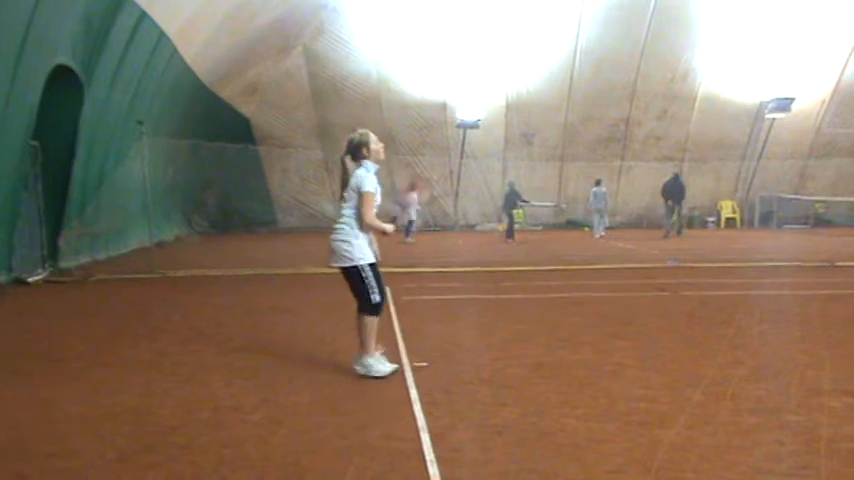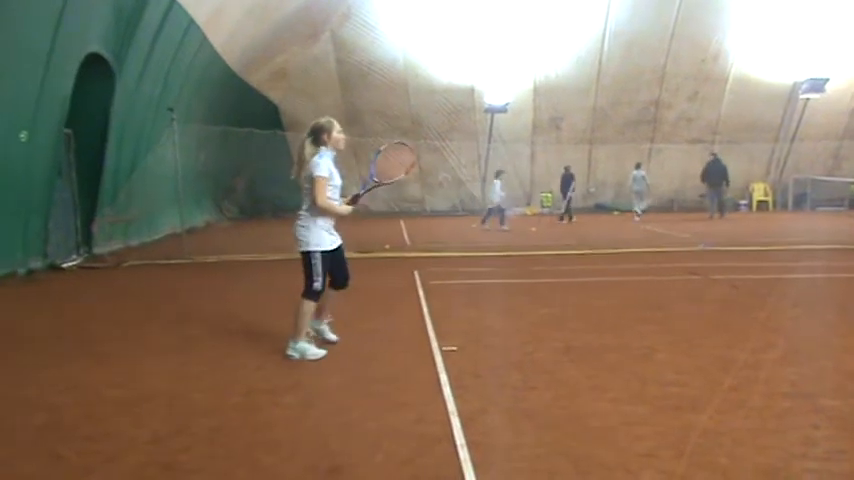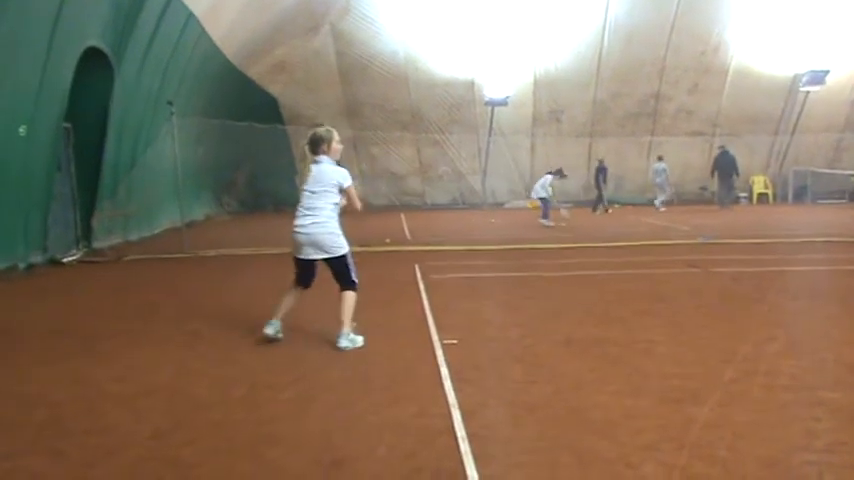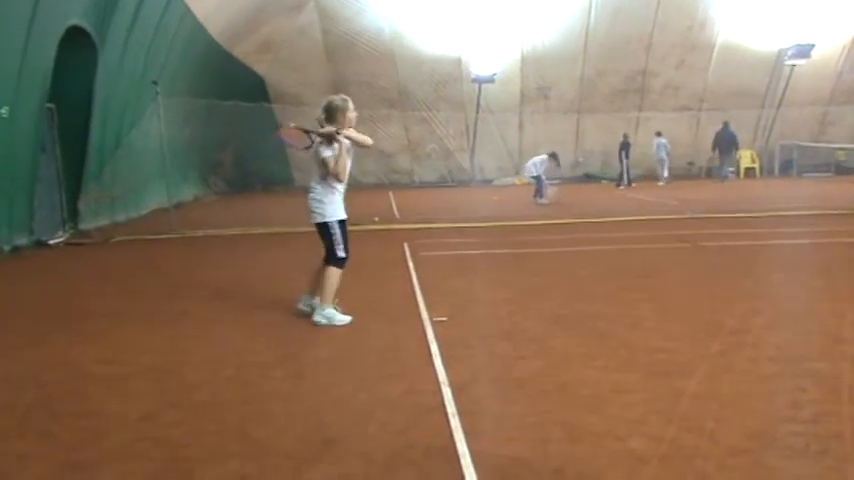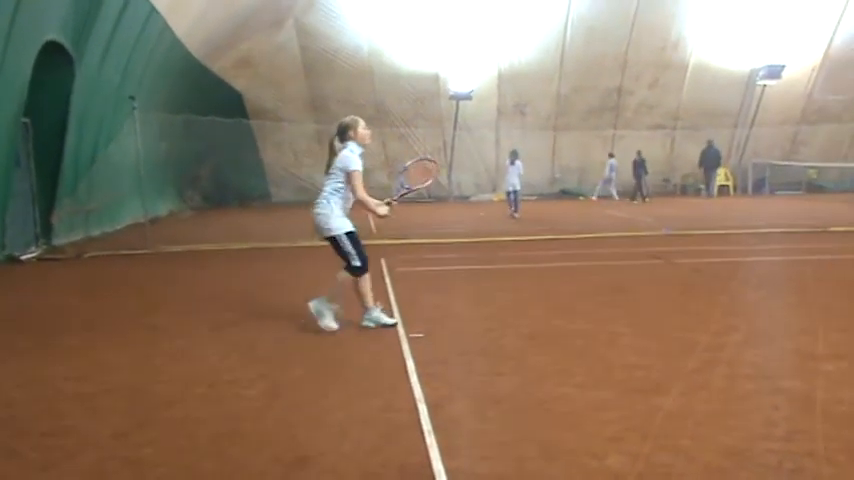
dt=1s
person 1, frame 1
left shoulder: (364, 174)
right shoulder: (367, 176)
right elbow: (367, 221)
left wrist: (372, 240)
right wrist: (386, 228)
left hip: (356, 245)
right hip: (351, 246)
left knee: (369, 302)
right knee: (375, 300)
left ankle: (367, 357)
right ankle: (368, 358)
person 1, frame 2
left shoulder: (326, 161)
right shoulder: (321, 162)
right elbow: (320, 202)
left wrist: (342, 203)
right wrist: (342, 210)
left hip: (326, 231)
right hip: (314, 232)
left knee: (341, 279)
right knee: (315, 287)
left ankle: (319, 323)
right ankle: (298, 343)
person 1, frame 3
left shoulder: (304, 172)
right shoulder: (341, 173)
right elbow: (356, 206)
right wrist: (344, 199)
left hip: (302, 234)
right hip: (329, 236)
left knee: (302, 283)
right knee: (349, 284)
left ankle: (274, 324)
right ankle: (346, 335)
person 1, frame 4
left shoulder: (343, 135)
right shoulder: (325, 144)
left elbow: (367, 142)
right elbow: (339, 175)
left wrist: (344, 132)
right wrist: (341, 147)
left hip: (332, 203)
right hip: (326, 204)
left knee: (333, 255)
right knee: (339, 256)
left ankle: (309, 299)
right ankle: (324, 310)
person 1, frame 5
left shoulder: (350, 155)
right shoulder: (351, 157)
left elbow: (356, 193)
right elbow: (359, 195)
left wrist: (379, 203)
right wrist: (378, 211)
left hip: (336, 215)
right hip: (330, 215)
left knee: (360, 263)
right knee: (357, 263)
left ankle: (372, 314)
right ankle: (323, 305)
